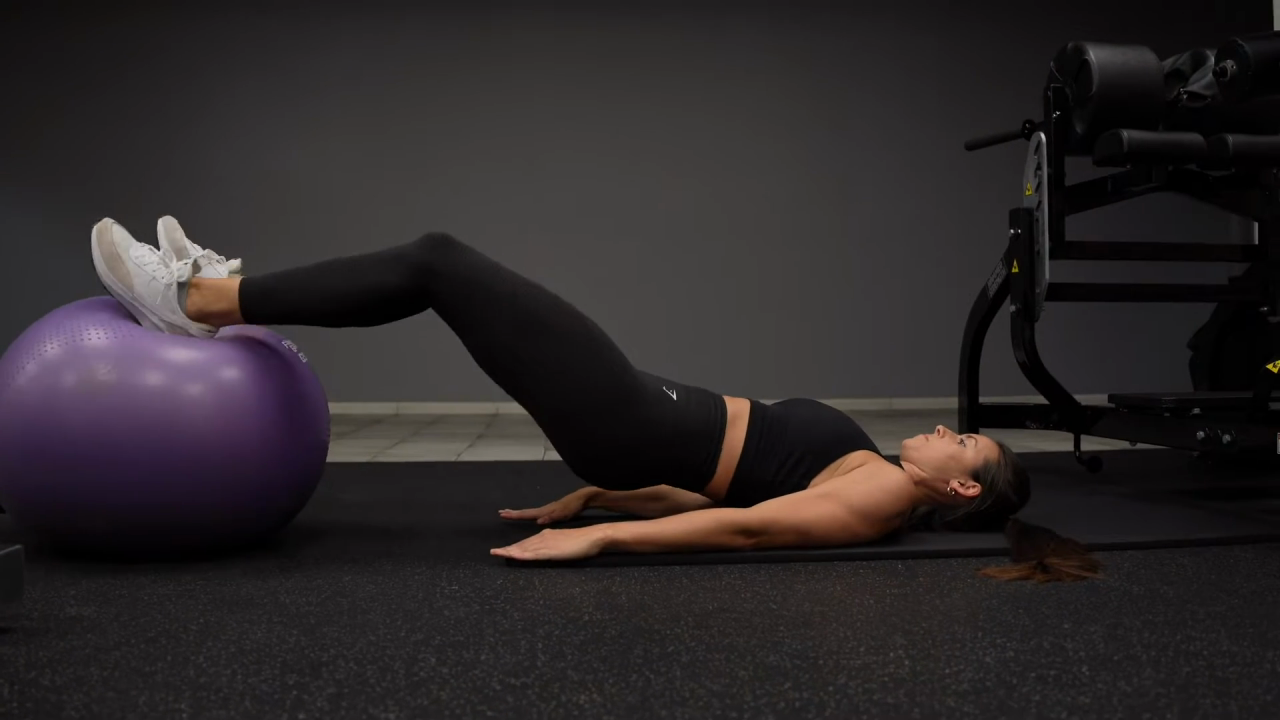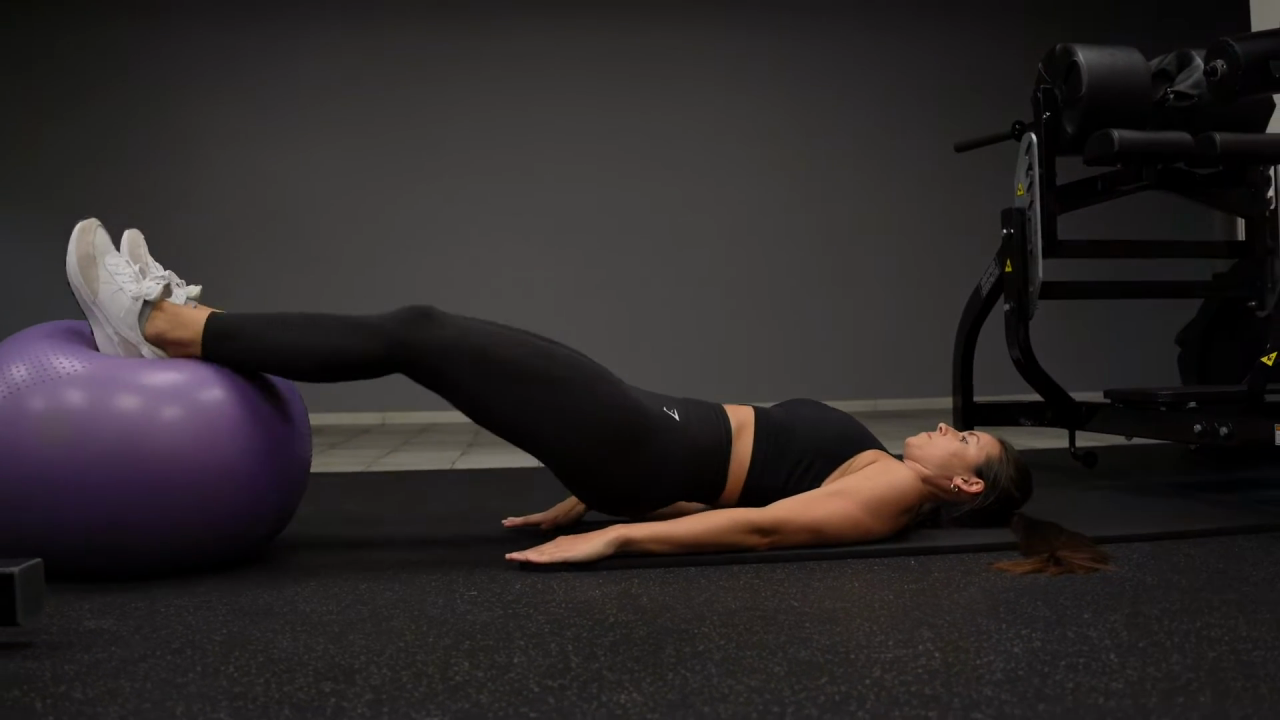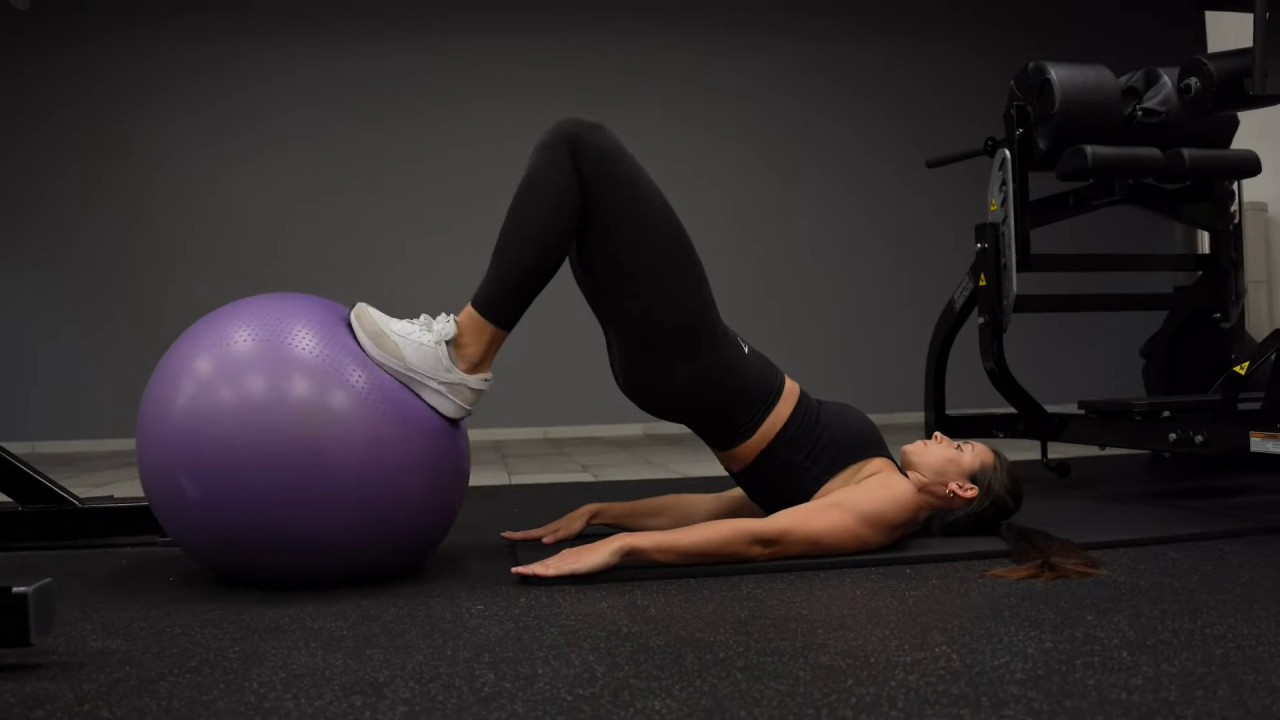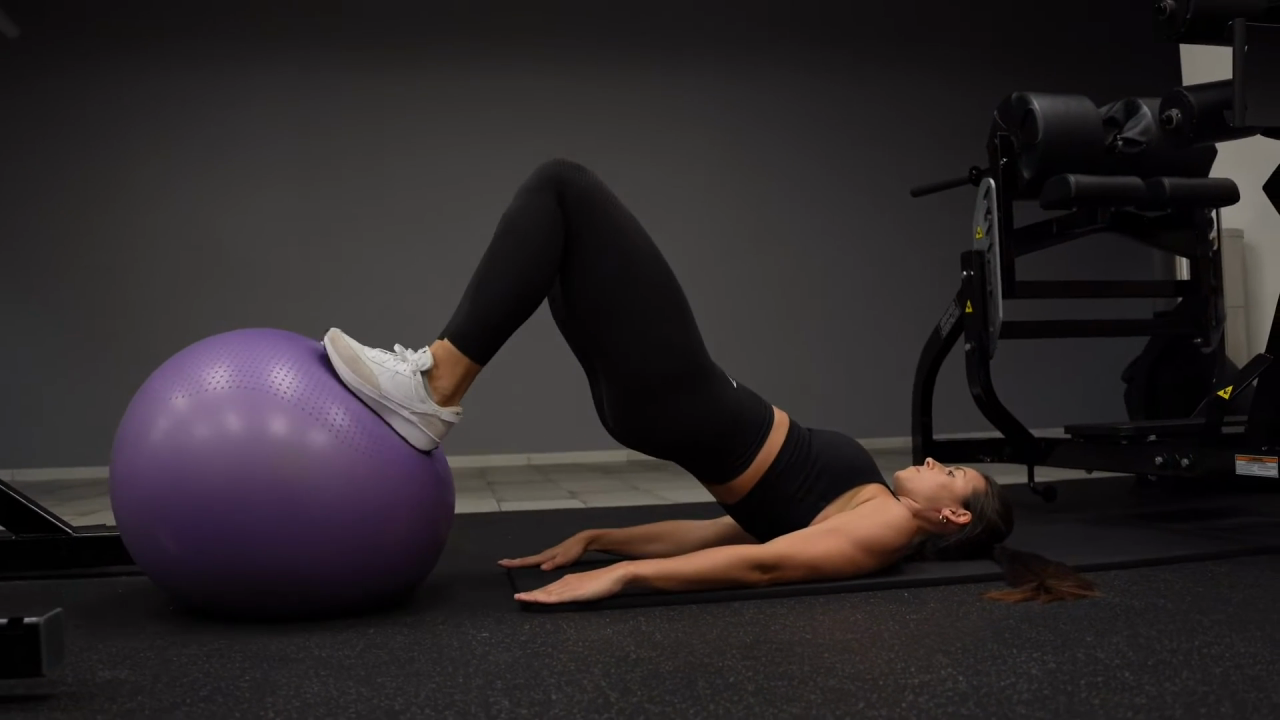
dt=0.7s
person 1, frame 1
left shoulder: (886, 497)
right shoulder: (871, 474)
left elbow: (750, 525)
left wrist: (598, 536)
right wrist: (590, 495)
left hip: (625, 422)
right hip: (639, 416)
left knee: (439, 258)
right knee: (444, 269)
left ankle: (192, 304)
right ankle: (219, 294)
person 1, frame 2
left shoulder: (894, 494)
right shoulder: (876, 469)
left elbow: (763, 525)
left wrist: (613, 534)
right wrist: (593, 497)
left hip: (638, 449)
right hip: (649, 429)
left knee: (413, 335)
right knee: (424, 329)
left ankle: (156, 330)
right ankle: (186, 318)
person 1, frame 3
left shoulder: (892, 504)
right shoulder: (884, 486)
left elbow: (766, 538)
left wrist: (619, 549)
left hip: (683, 363)
right hip: (684, 366)
left knee: (575, 142)
right knee: (579, 168)
left ankle: (462, 357)
right ankle: (461, 348)
person 1, frame 4
left shoulder: (887, 528)
right shoulder: (874, 512)
left elbow: (764, 564)
left wrist: (618, 577)
left hip: (673, 399)
right hip: (667, 401)
left knee: (563, 185)
right knee: (560, 227)
left ankle: (435, 385)
right ankle: (431, 379)
